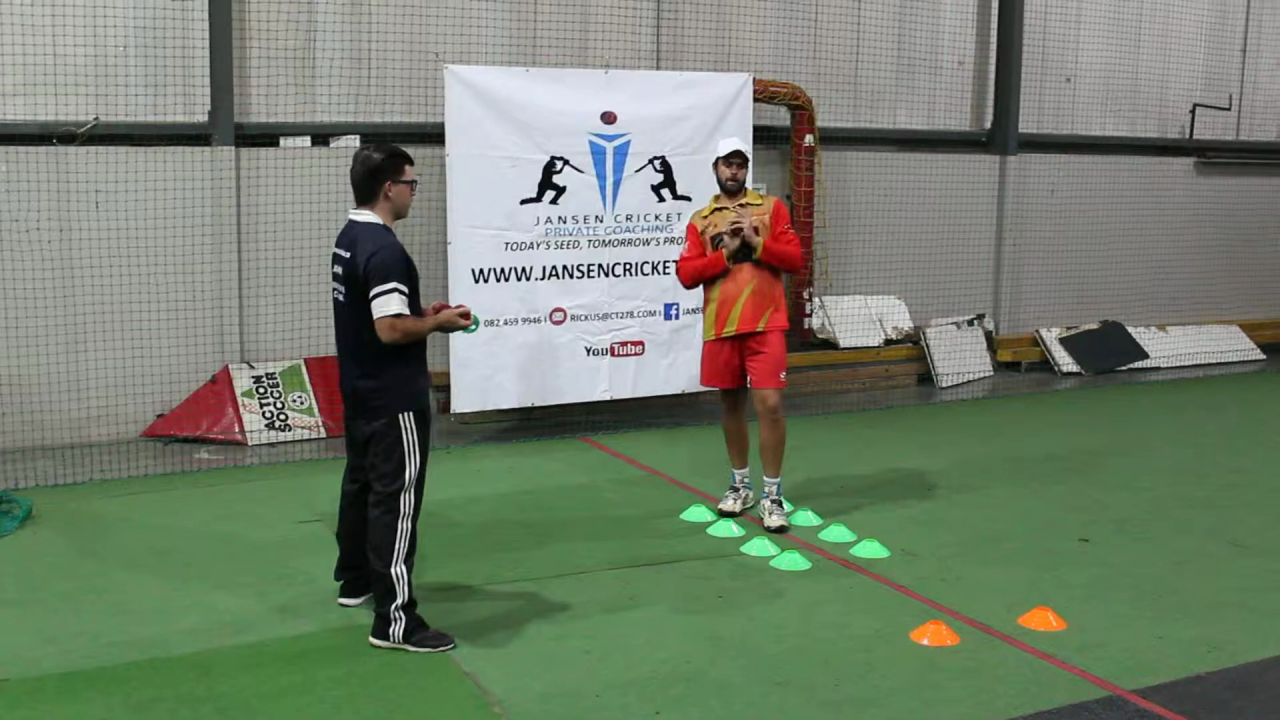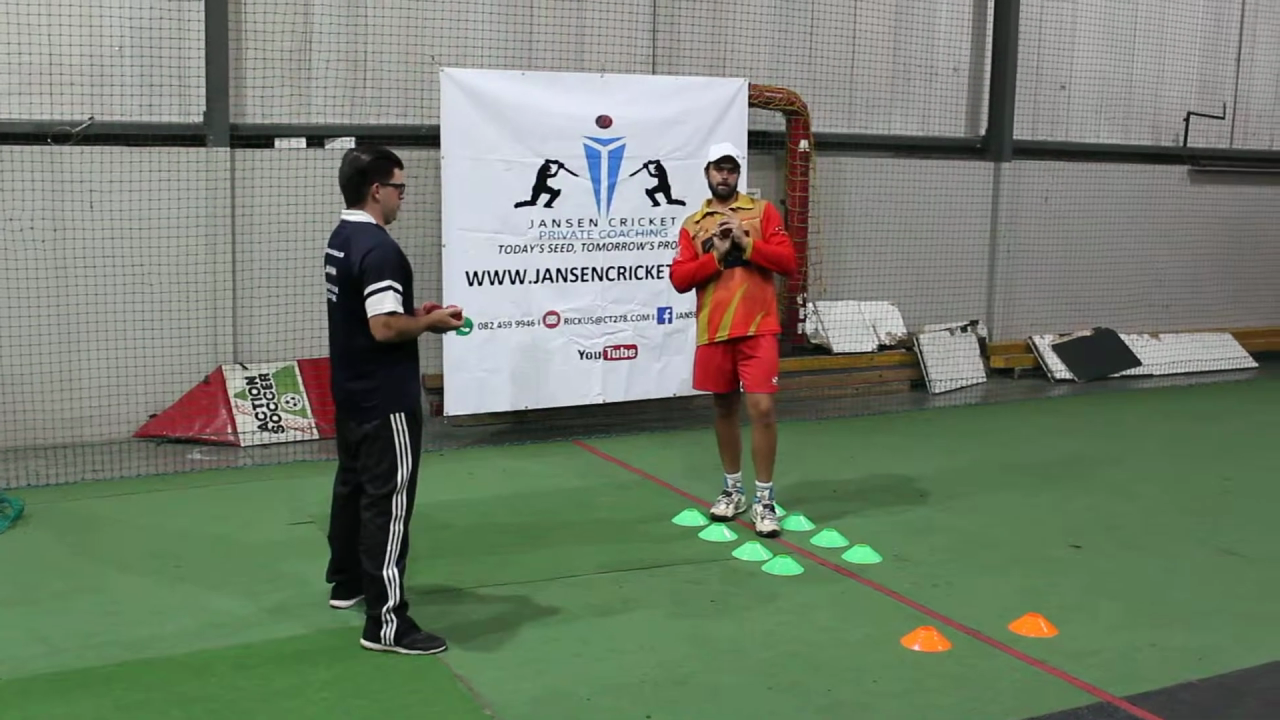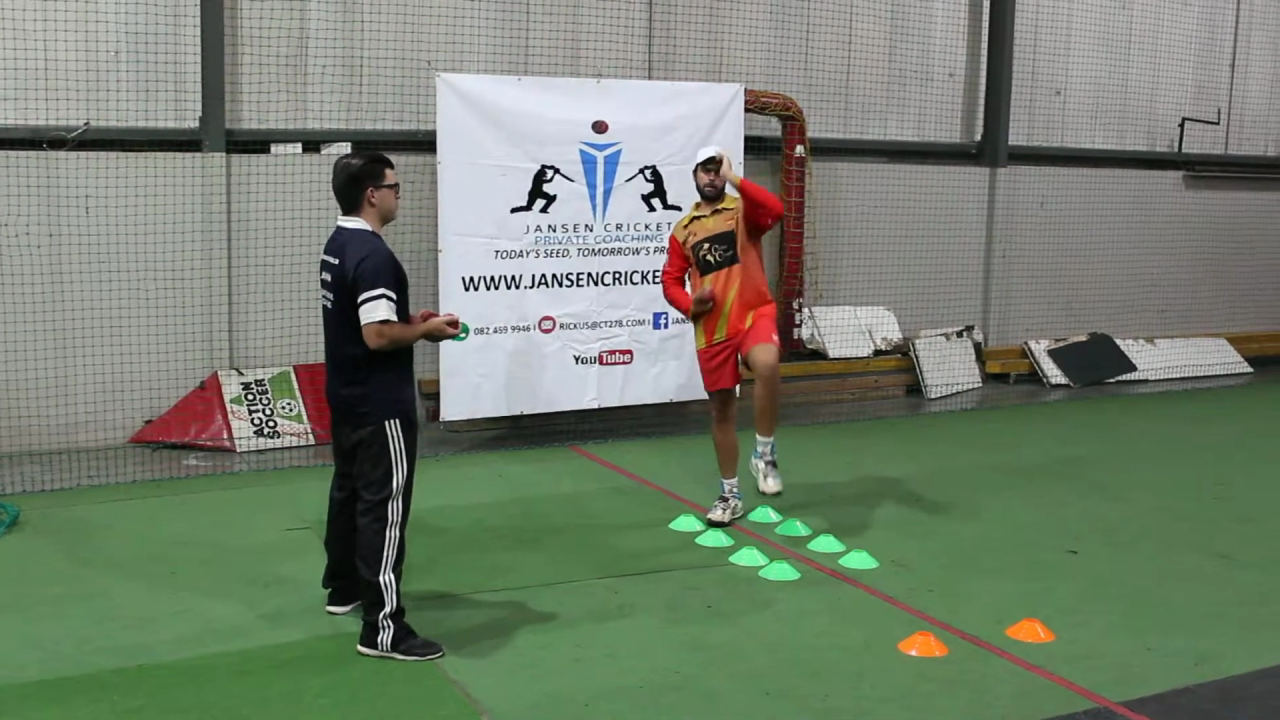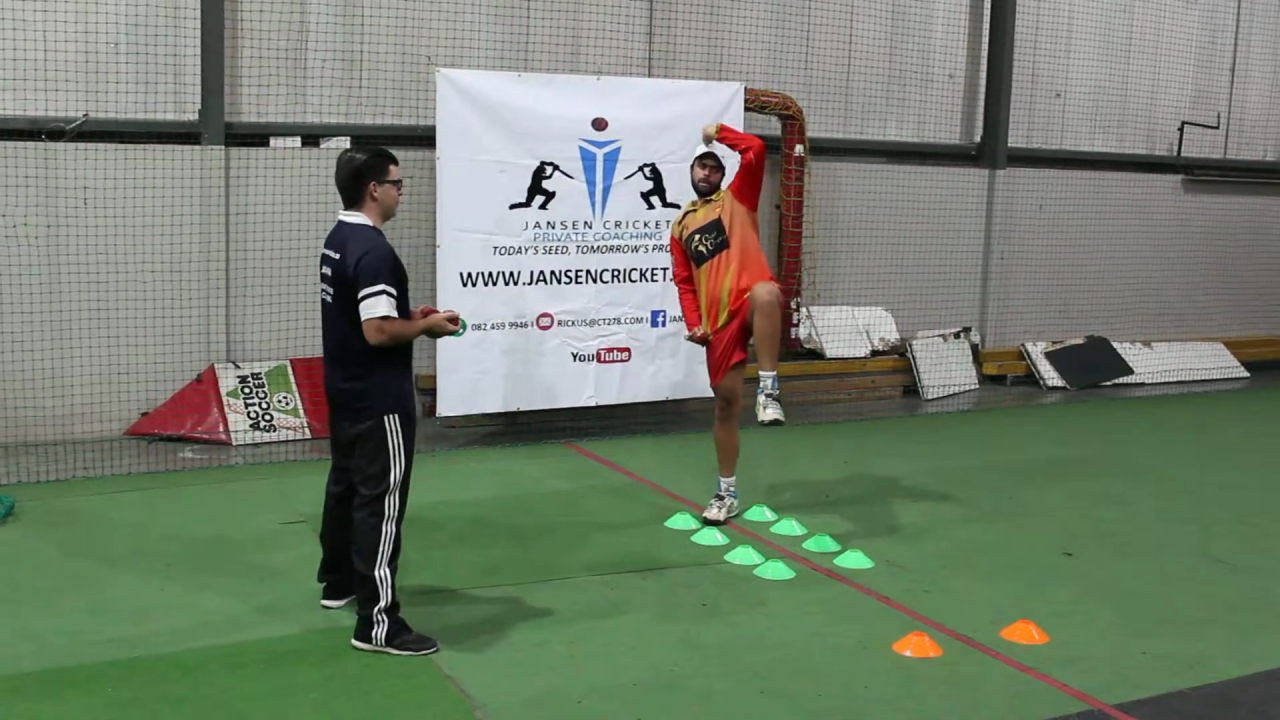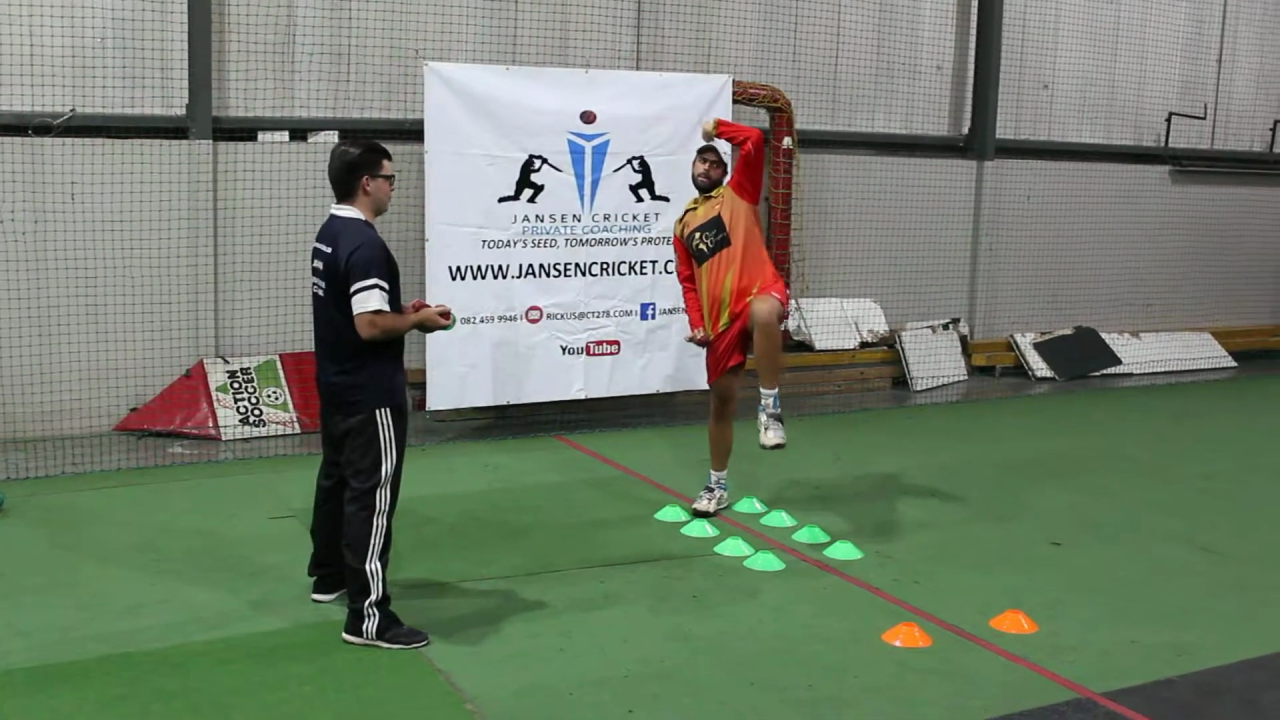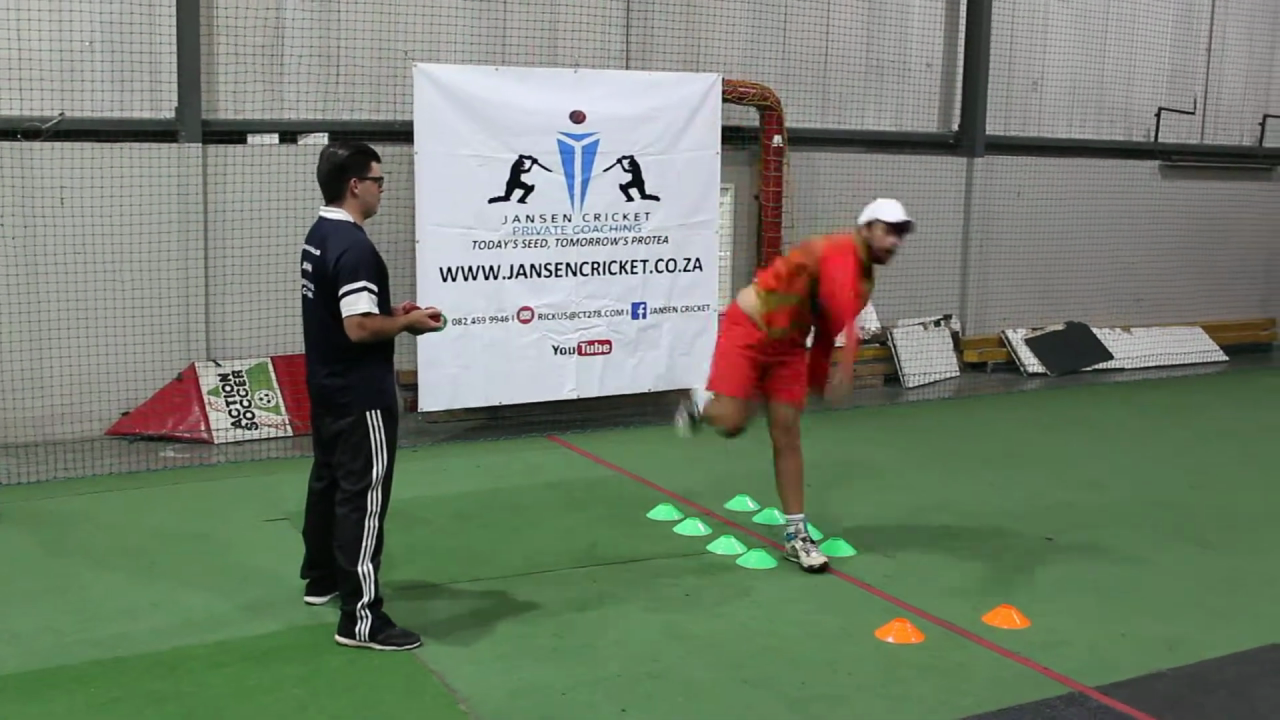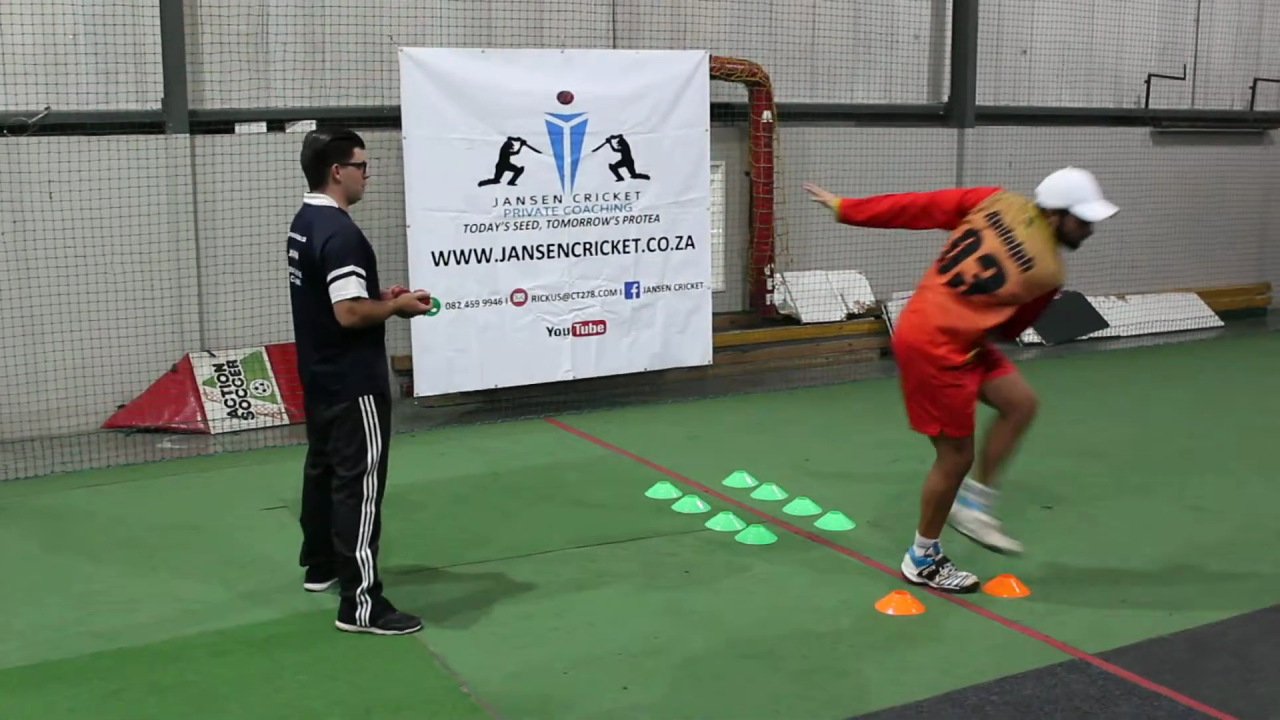
dt=0.7s
person 1, frame 1
left shoulder: (349, 237)
right shoulder: (384, 249)
right elbow: (390, 330)
left wrist: (420, 313)
right wrist: (438, 322)
left hip: (360, 391)
right hip: (393, 399)
left knee: (362, 484)
right knee: (395, 501)
left ankle: (355, 580)
right ankle: (394, 620)
person 1, frame 2
left shoulder: (341, 239)
right shoulder: (379, 248)
right elbow: (385, 328)
left wrist: (412, 312)
right wrist: (431, 322)
left hip: (351, 391)
right hip: (384, 399)
left knee: (353, 485)
right knee: (387, 502)
left ankle: (346, 581)
right ankle: (385, 622)
person 1, frame 3
left shoulder: (338, 244)
right shoulder: (373, 256)
right elbow: (378, 336)
left wrist: (409, 319)
right wrist: (426, 330)
left hip: (347, 397)
right hip: (380, 405)
left knee: (349, 491)
right knee: (384, 508)
left ankle: (344, 588)
right ankle: (382, 627)
person 1, frame 4
left shoulder: (338, 239)
right shoulder: (374, 251)
right elbow: (379, 332)
left wrist: (409, 315)
right wrist: (427, 326)
left hip: (346, 390)
right hip: (379, 400)
left knee: (347, 485)
right knee: (381, 503)
left ankle: (338, 581)
right ankle: (377, 622)
person 1, frame 5
left shoulder: (329, 233)
right shoulder: (365, 245)
right elbow: (370, 326)
left wrist: (401, 310)
right wrist: (418, 321)
left hip: (337, 385)
right hip: (370, 394)
left knee: (337, 479)
right knee: (372, 497)
left ankle: (329, 575)
right ankle: (368, 615)
person 1, frame 6
left shoulder: (318, 235)
right shoulder: (354, 247)
right elbow: (359, 328)
left wrist: (389, 310)
right wrist: (408, 323)
left hip: (328, 387)
right hip: (360, 396)
left knee: (328, 481)
right knee: (363, 499)
left ankle: (321, 577)
right ankle: (361, 617)
person 1, frame 7
left shoulder: (304, 222)
right shoulder: (340, 233)
right elbow: (349, 313)
left wrist: (378, 295)
right wrist: (397, 307)
left hip: (319, 374)
right hip: (352, 382)
left knee: (323, 468)
right knee: (358, 484)
left ankle: (320, 564)
right ankle: (360, 602)
person 2, frame 1
left shoulder: (771, 208)
right shoulder: (700, 220)
left elbow: (795, 259)
right elbow: (687, 275)
left wrist: (756, 241)
right wrist: (725, 252)
left hip: (765, 325)
right hip: (720, 327)
left knee: (770, 405)
right knee: (732, 405)
left ankle: (772, 495)
right ankle: (740, 485)
person 2, frame 2
left shoulder: (763, 211)
right shoulder: (693, 224)
left elbow: (787, 262)
right elbow: (679, 279)
left wrist: (745, 243)
right wrist: (715, 254)
left hip: (757, 330)
right hip: (713, 332)
left knee: (761, 409)
right knee: (724, 408)
left ankle: (764, 499)
right ankle: (732, 489)
person 2, frame 3
left shoulder: (743, 208)
right shoulder: (682, 229)
left elbow: (775, 210)
right elbow: (670, 281)
left wrist: (735, 180)
right wrist: (690, 304)
left hip: (755, 314)
right hip: (713, 329)
left knee: (767, 368)
right knee: (722, 409)
left ankle: (765, 455)
right ankle: (730, 494)
person 2, frame 4
left shoulder: (738, 198)
right shoulder: (681, 227)
left elbow: (756, 149)
right elbow: (685, 282)
left wrist: (717, 131)
right wrist: (694, 323)
left hip: (755, 303)
right hip: (719, 319)
left knee: (764, 293)
right knee: (725, 401)
left ankle: (768, 390)
right ankle: (727, 492)
person 2, frame 5
left shoulder: (739, 192)
right shoulder: (684, 224)
left elbow: (755, 140)
right elbow: (688, 281)
left wrist: (716, 127)
right wrist: (697, 324)
left hip: (760, 295)
right hip: (721, 319)
left knee: (764, 314)
right knee: (721, 401)
left ankle: (770, 407)
right ankle: (717, 486)
person 2, frame 6
left shoulder: (860, 285)
right shoulder: (843, 251)
left elbow: (823, 332)
right elbow: (837, 288)
left wrist: (820, 380)
right wrist: (850, 332)
left hip: (785, 343)
right hip: (747, 327)
left knee: (787, 437)
right knee: (729, 423)
left ankle: (796, 532)
right ankle: (702, 402)
person 2, frame 7
left shoulder: (997, 202)
right shoulder: (1047, 275)
left elbow: (915, 207)
right elbow: (1010, 328)
left wrist: (846, 208)
left hip: (925, 326)
right hip: (935, 348)
left knee: (1021, 403)
right knee: (959, 457)
left ankle: (973, 502)
right ankle: (924, 560)
